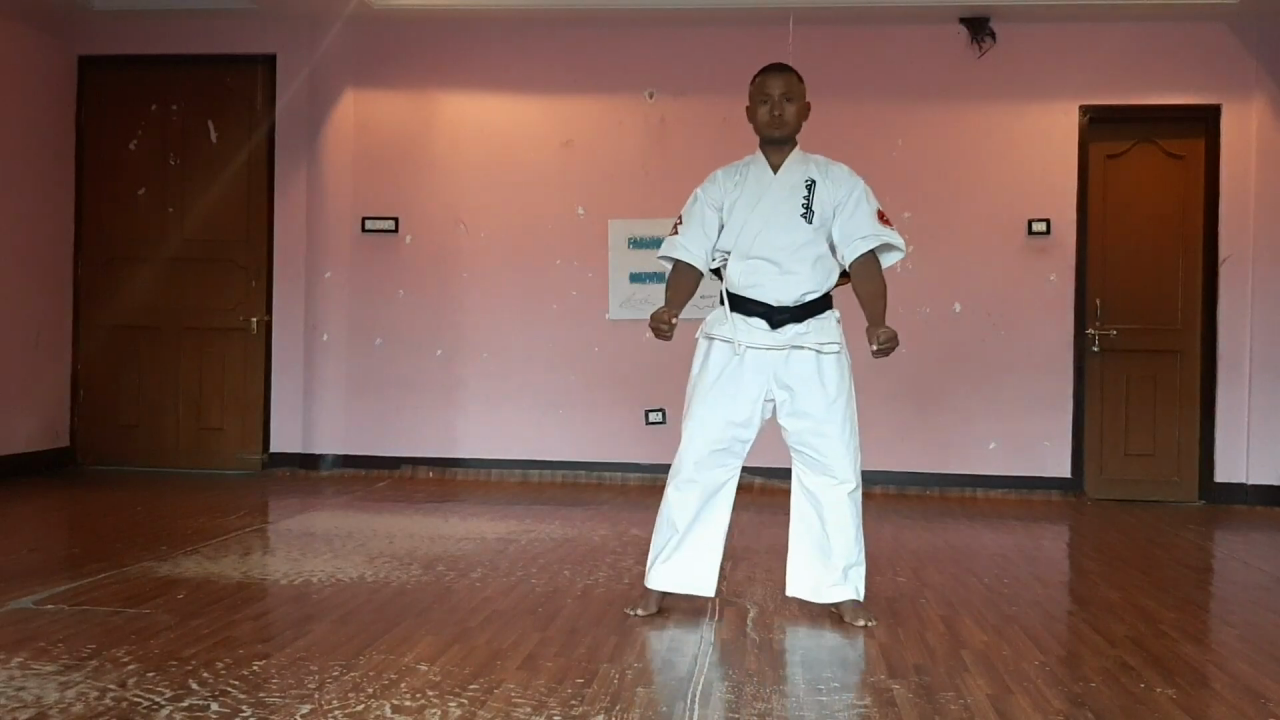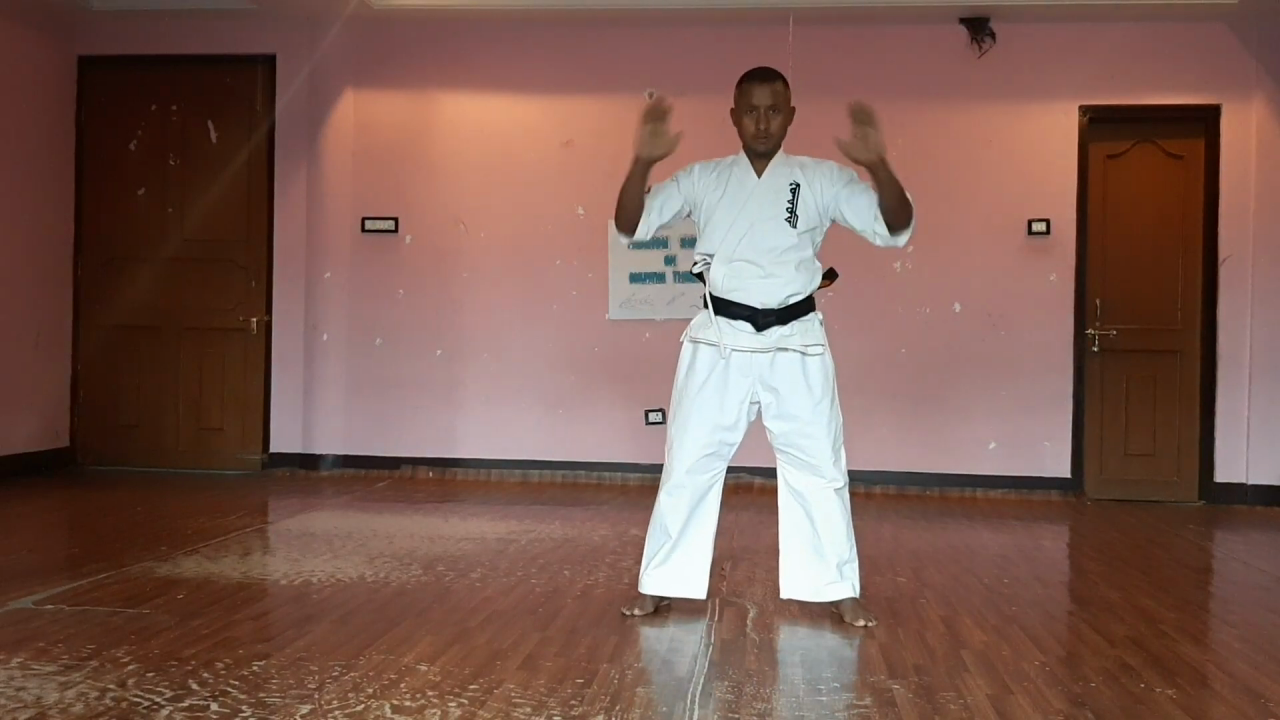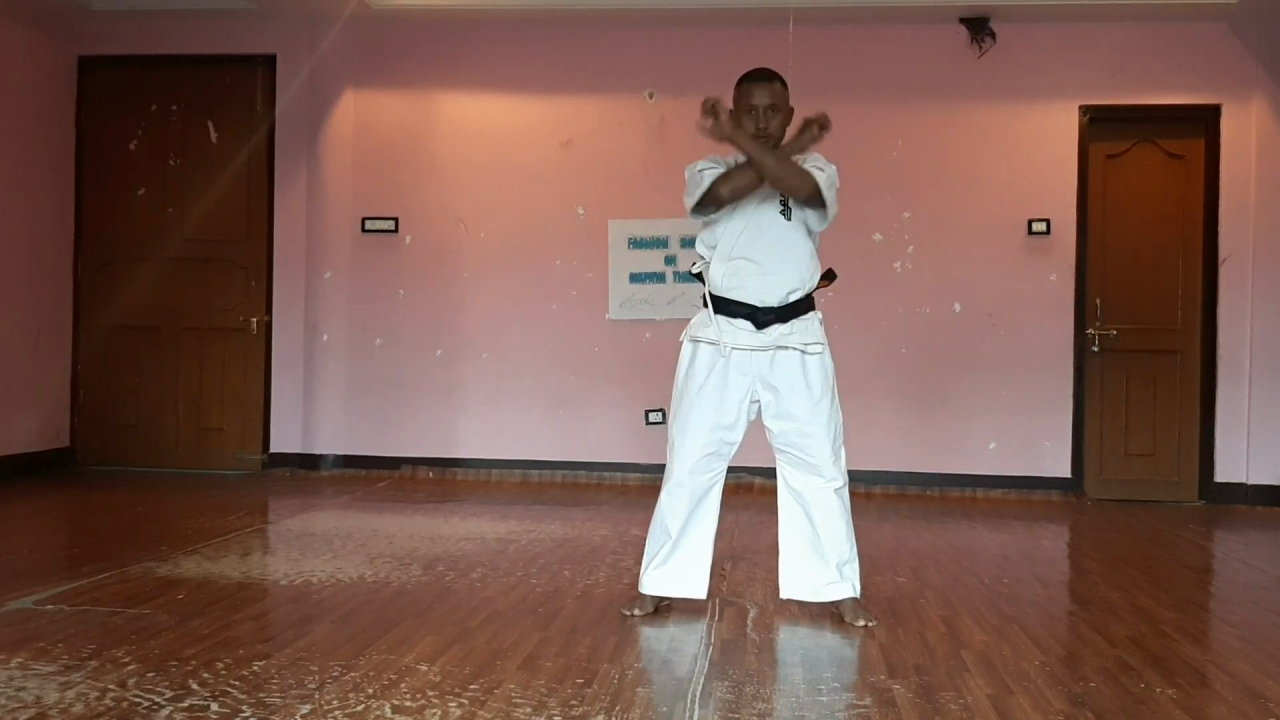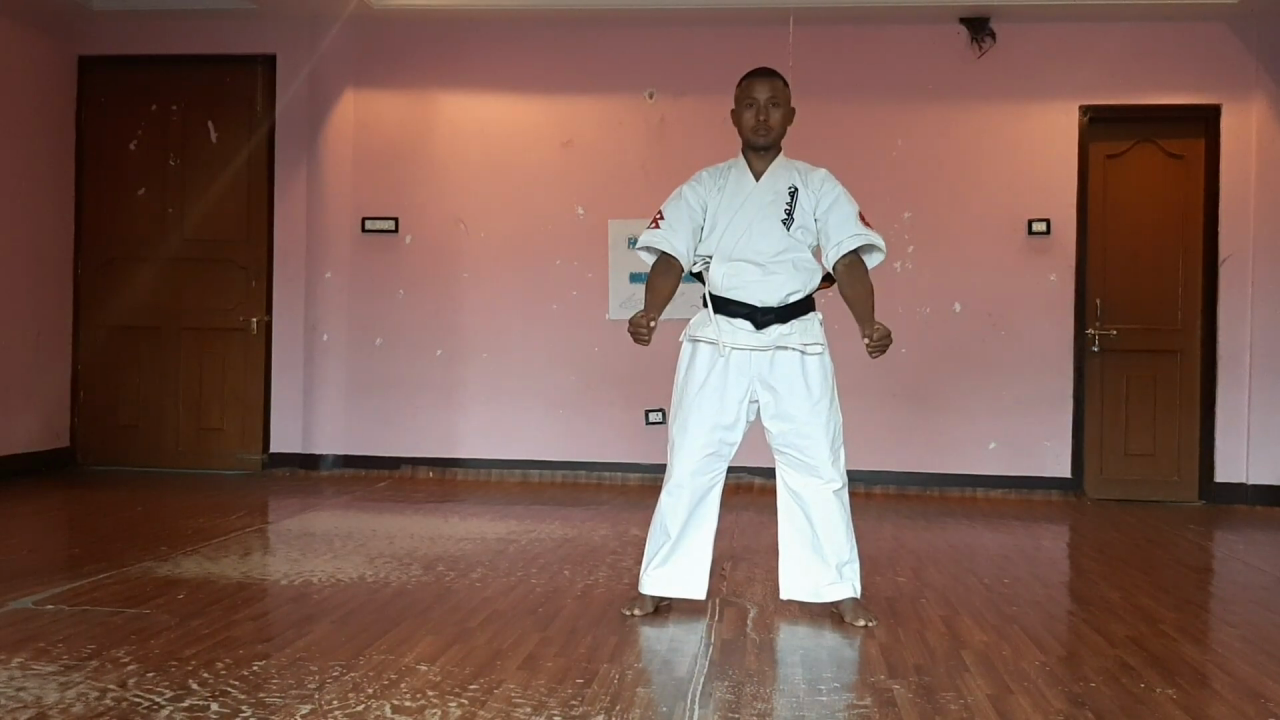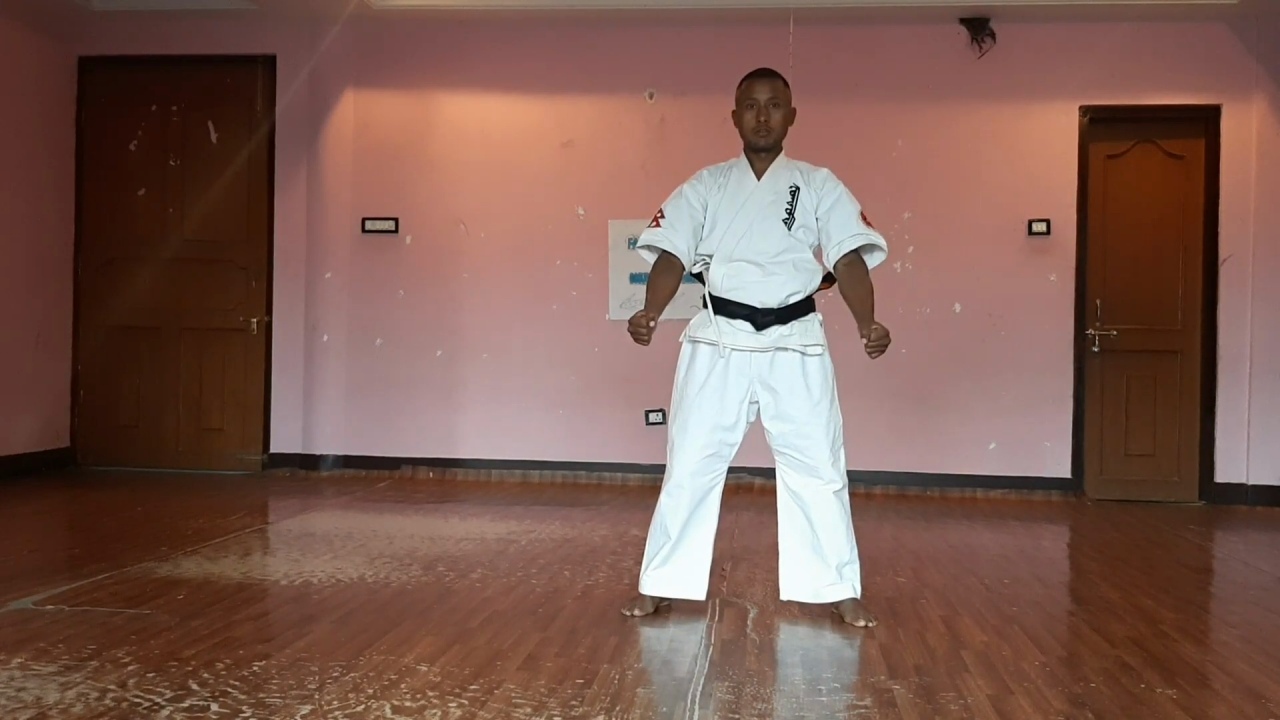
dt=1s
person 1, frame 1
left shoulder: (837, 181)
right shoulder: (722, 184)
left elbow: (863, 256)
right elbow: (690, 258)
left wrist: (877, 323)
right wrist: (671, 310)
left hip: (812, 339)
right hip: (734, 337)
left knee: (833, 466)
right knee: (702, 459)
left ankle: (841, 590)
right ankle: (662, 582)
person 1, frame 2
left shoulder: (821, 178)
right shoulder: (703, 175)
left elbow: (894, 225)
right elbow: (630, 223)
left wrist: (878, 166)
right wrist: (642, 162)
left hip: (795, 340)
right hip: (718, 339)
left knee: (818, 465)
right knee: (689, 464)
left ankle: (840, 591)
right ankle: (658, 584)
person 1, frame 3
left shoulder: (813, 165)
right shoulder: (710, 166)
left elbow: (808, 194)
right elbow: (721, 199)
left wrist: (742, 143)
right wrist: (790, 148)
left hip: (794, 338)
right hip: (719, 337)
left knee: (818, 465)
right knee: (691, 463)
left ankle: (838, 589)
right ankle: (659, 584)
person 1, frame 4
left shoulder: (817, 186)
right shoulder: (704, 187)
left elbow: (847, 259)
right elbow: (671, 256)
left wrist: (867, 322)
right wrist: (649, 314)
left hip: (795, 341)
right hip: (718, 340)
left knee: (817, 467)
right knee: (691, 464)
left ankle: (840, 590)
right ankle: (659, 584)
person 1, frame 5
left shoulder: (819, 186)
right shoulder: (705, 186)
left elbow: (848, 259)
right elbow: (672, 255)
left wrist: (867, 323)
right wrist: (650, 313)
left hip: (795, 342)
right hip: (718, 340)
left knee: (818, 468)
right knee: (691, 465)
left ankle: (839, 590)
right ankle: (660, 585)
